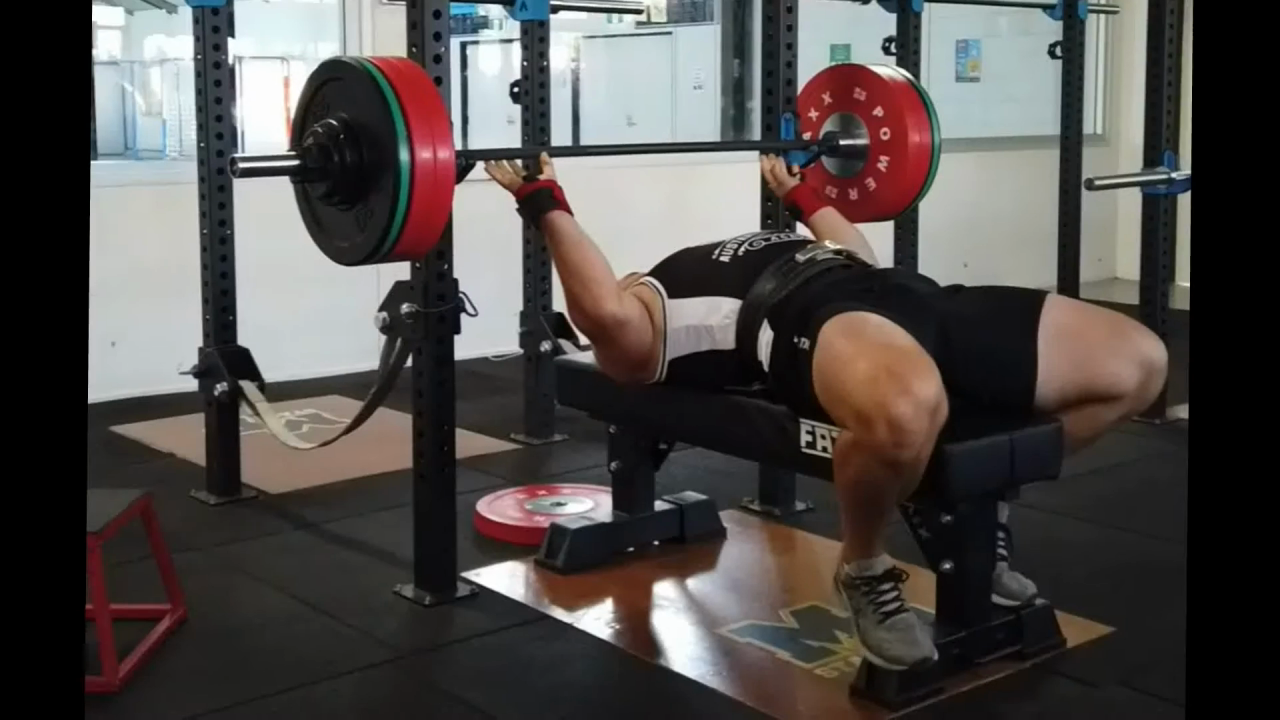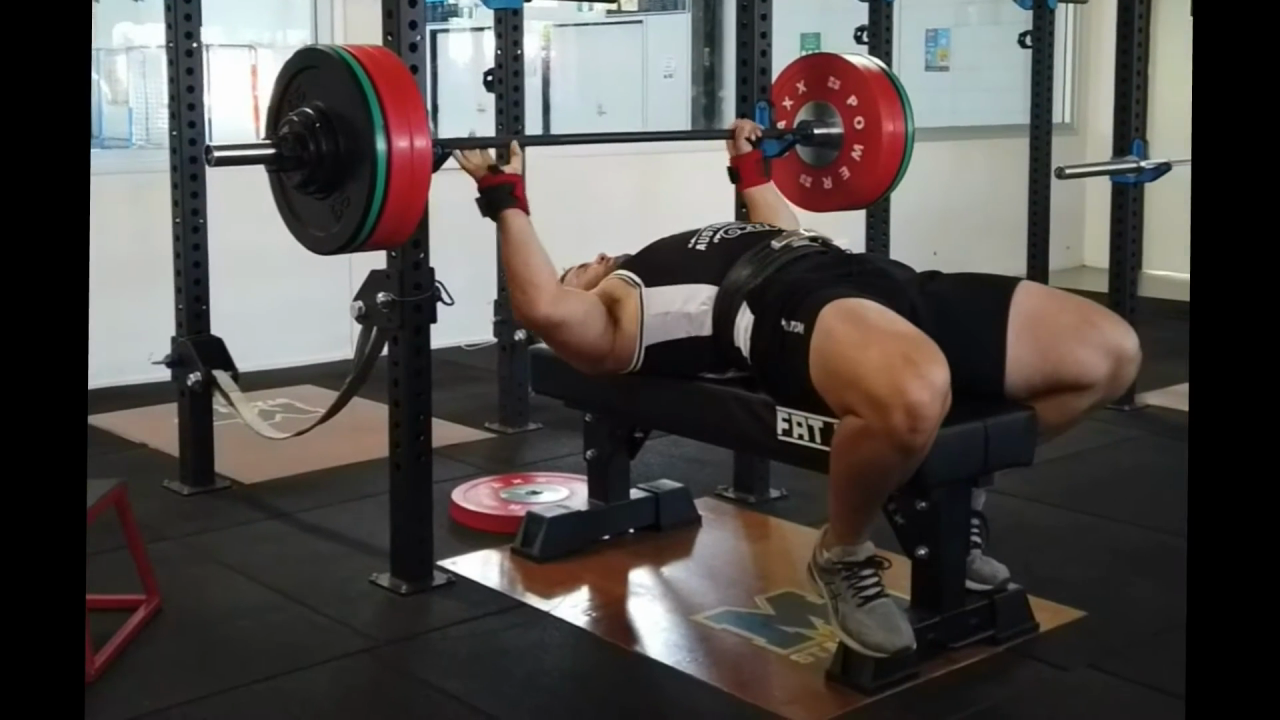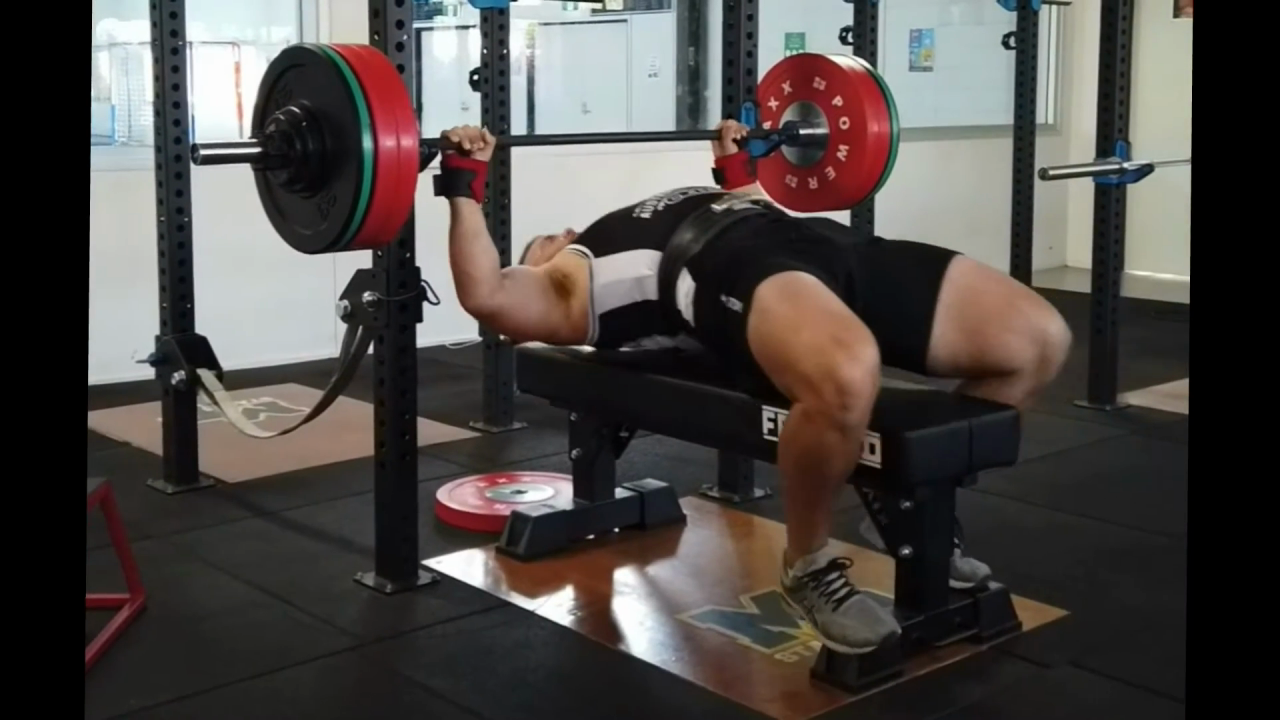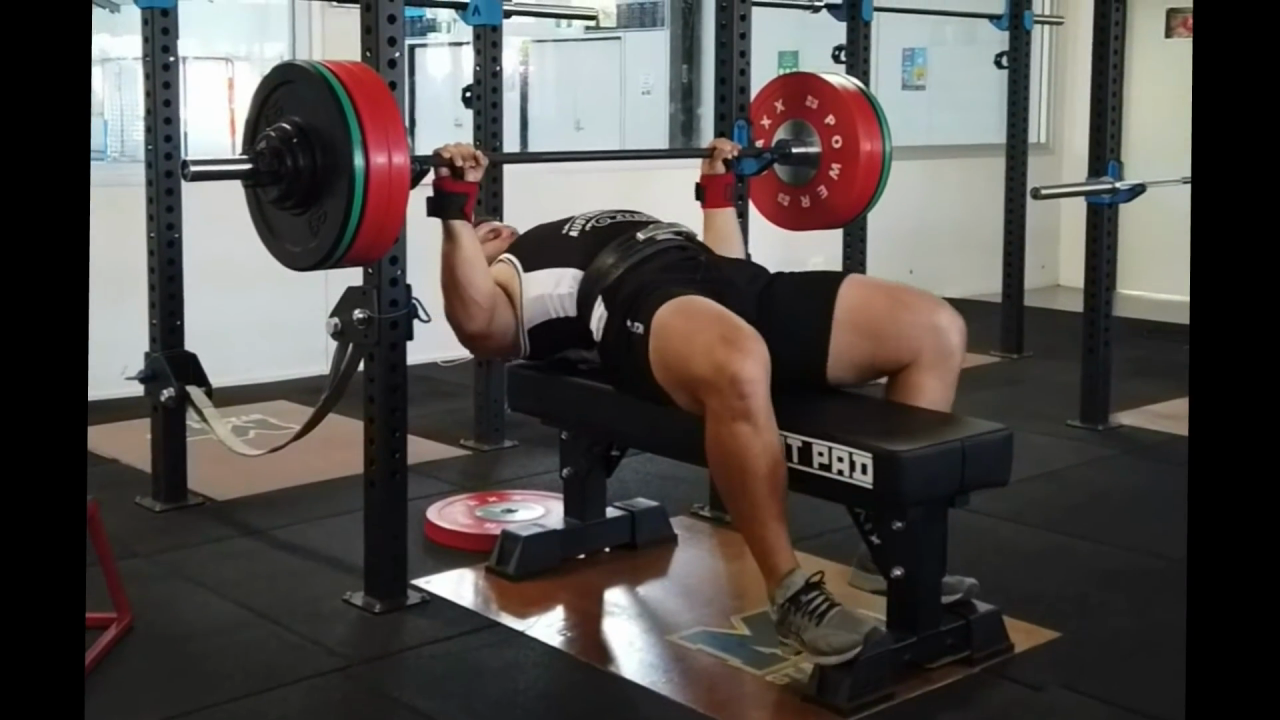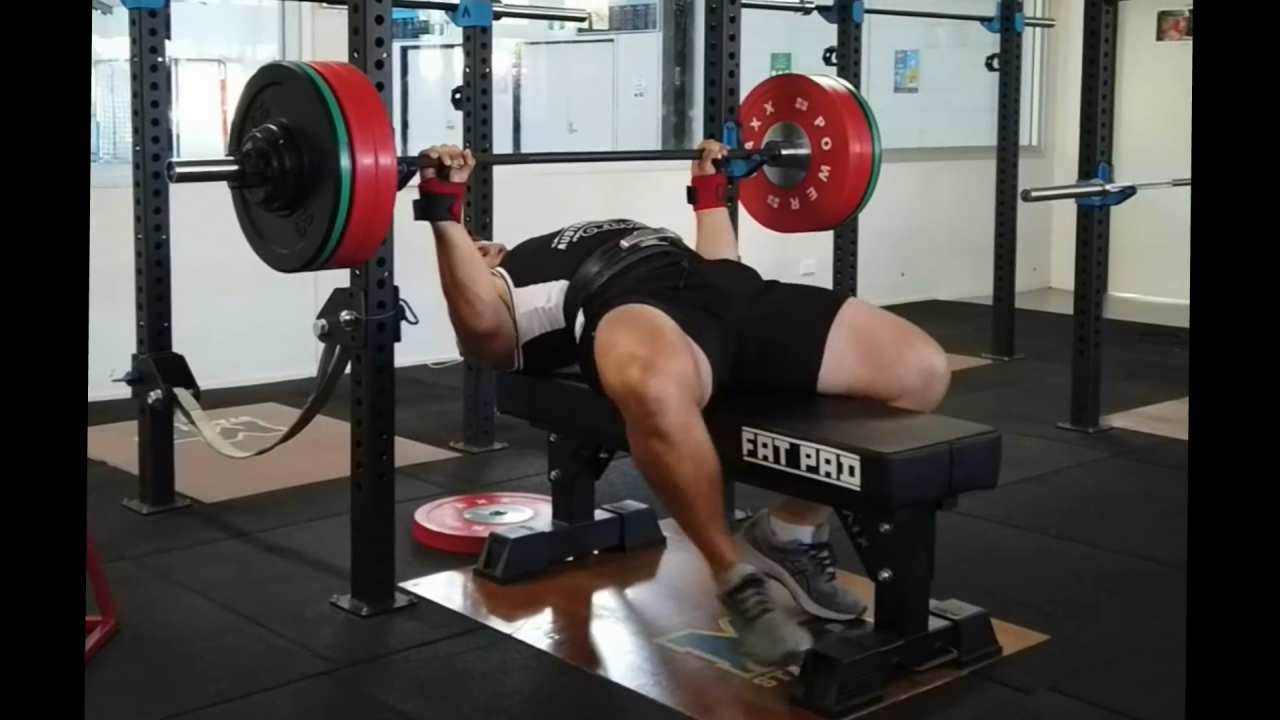
dt=1s
person 1, frame 1
left shoulder: (695, 285)
right shoulder: (634, 340)
left elbow: (857, 261)
right elbow: (603, 309)
left wrist: (797, 193)
right wrist: (543, 204)
left knee: (1137, 363)
right knee: (906, 407)
right ankle: (865, 570)
person 1, frame 2
left shoulder: (664, 276)
right shoulder: (604, 326)
left elbow: (778, 238)
right elbow: (542, 308)
left wrist: (748, 165)
right wrist: (505, 195)
left knee: (1110, 351)
right knee: (915, 396)
right ankle: (843, 554)
person 1, frame 3
left shoulder: (635, 245)
right shoulder: (561, 294)
right elbow: (486, 295)
left wrist: (732, 167)
right wrist: (464, 186)
left knee: (1036, 335)
right knee: (844, 374)
right ankle: (809, 568)
person 1, frame 4
left shoulder: (598, 239)
right shoulder: (504, 281)
left elbow: (724, 266)
right elbow: (475, 322)
left wrist: (717, 188)
right wrist: (453, 209)
left hip: (735, 286)
left knee: (935, 328)
right knee: (740, 370)
right ankle: (792, 593)
person 1, frame 5
right shoulder: (499, 291)
left elbow: (717, 268)
right elbow: (479, 319)
left wrist: (710, 188)
right wrist: (443, 211)
left knee: (921, 369)
right knee: (655, 384)
left ankle: (793, 531)
right ankle: (736, 577)
